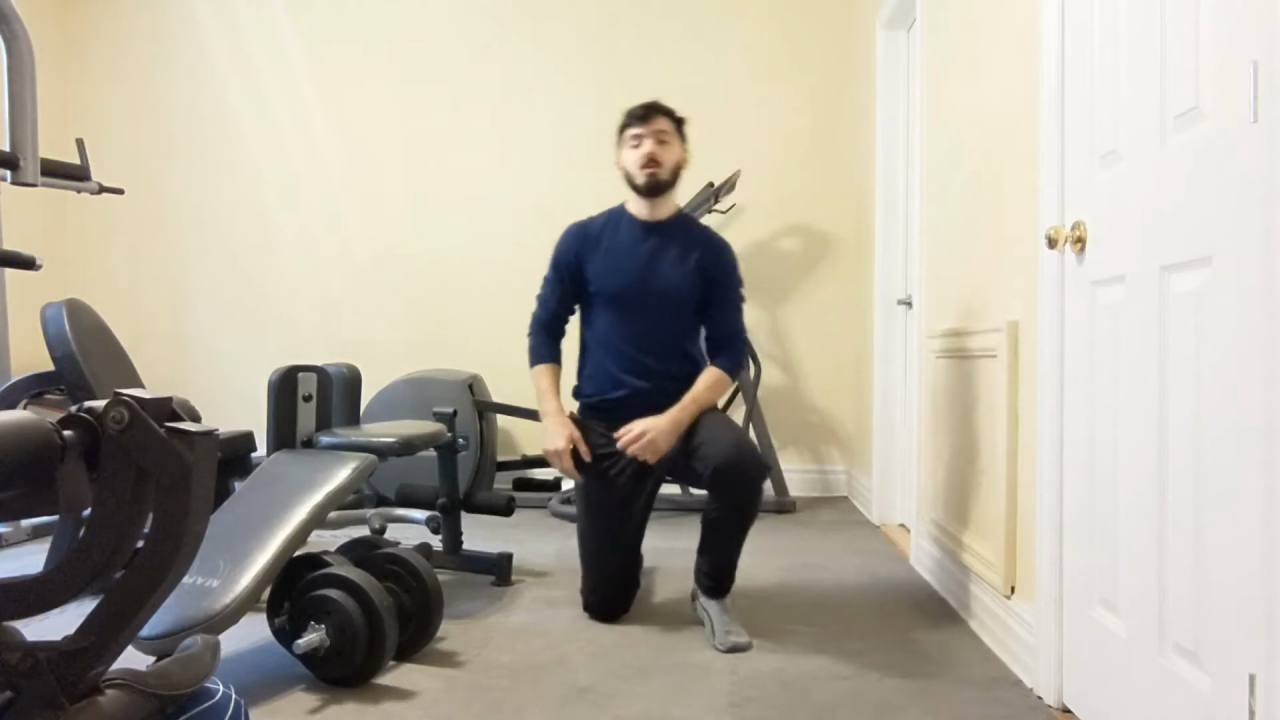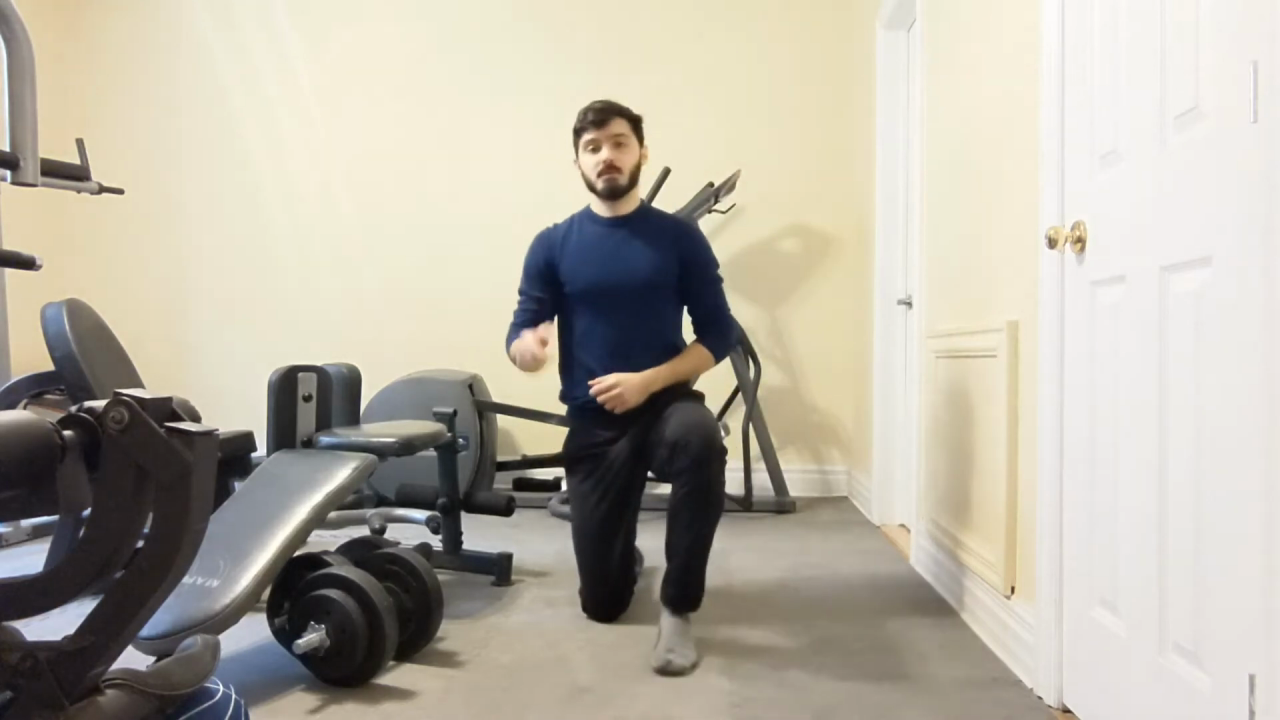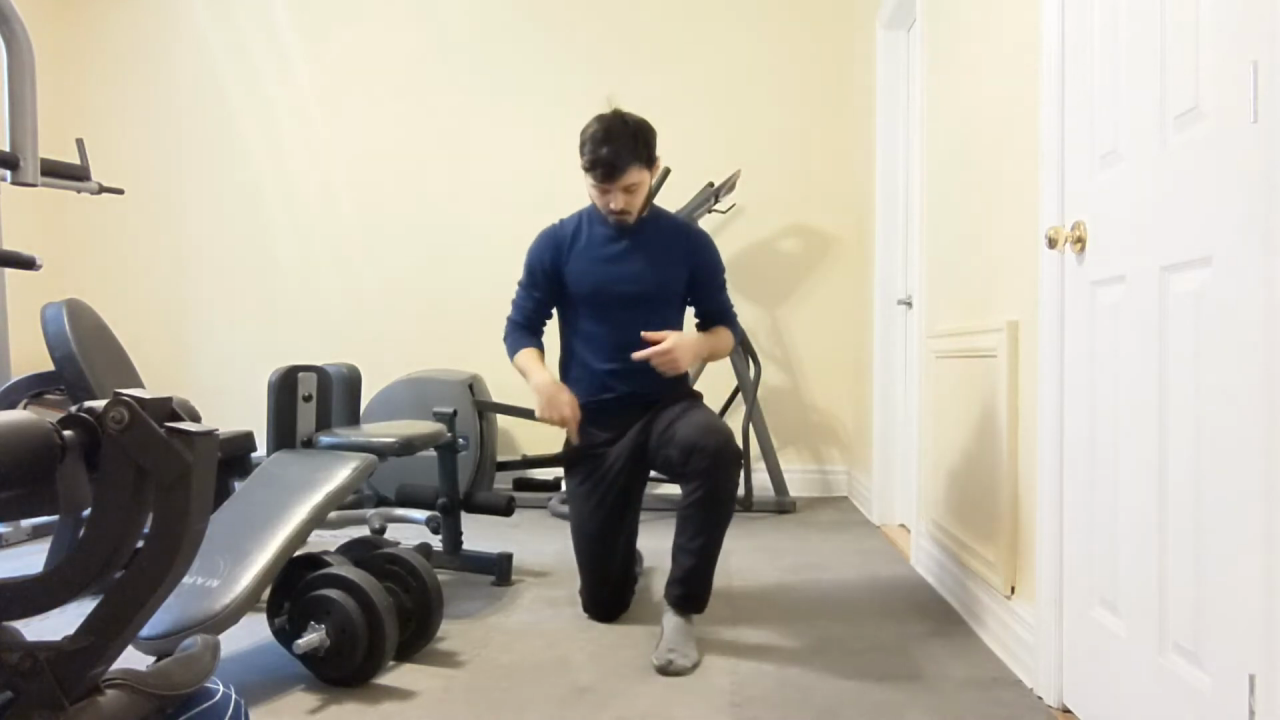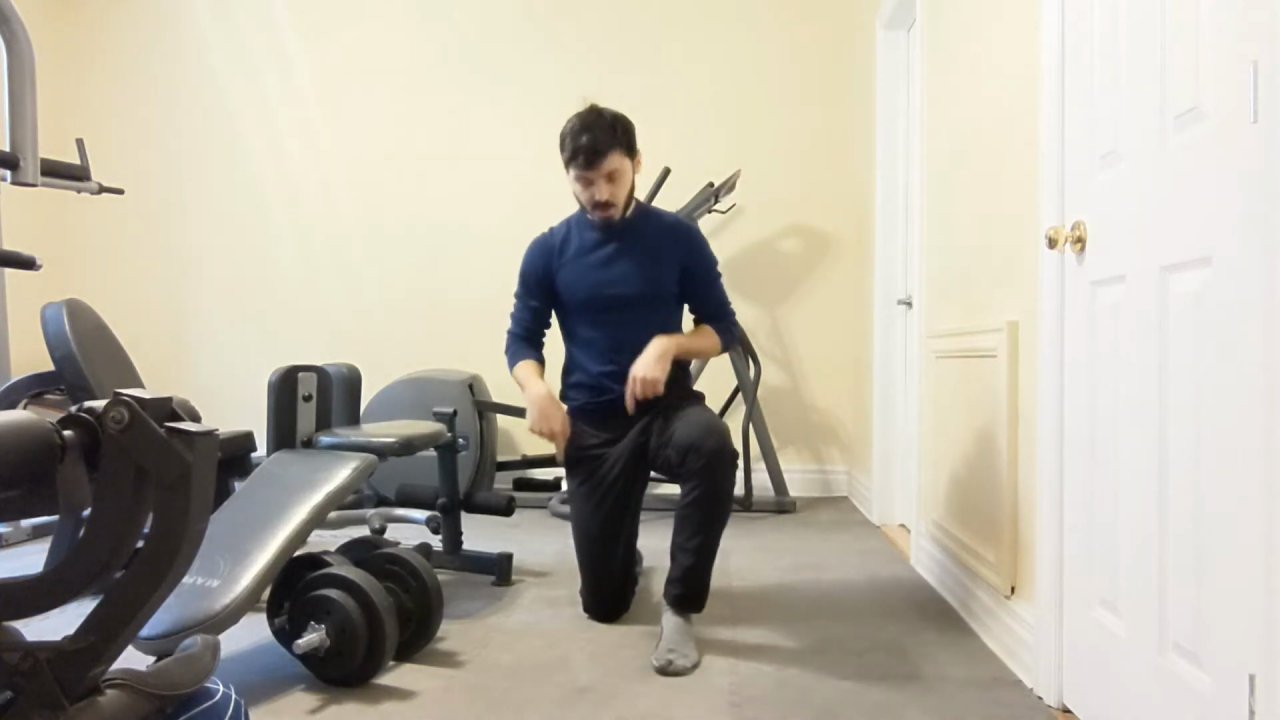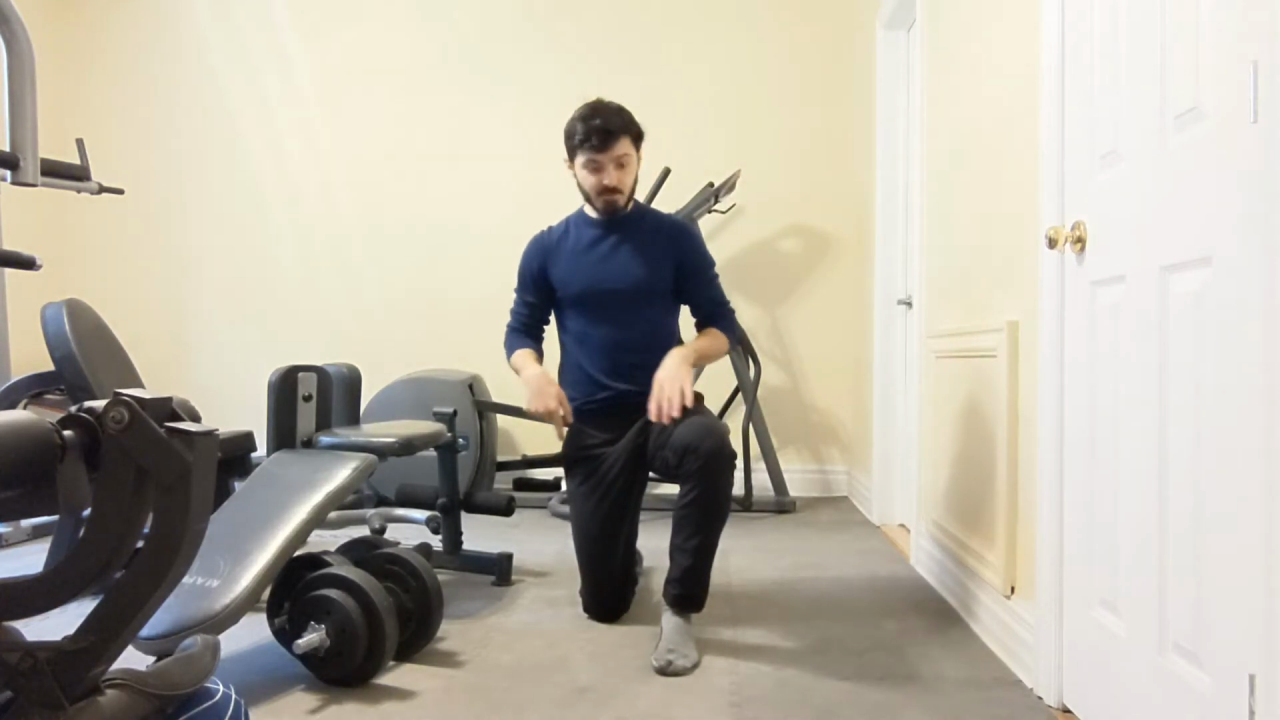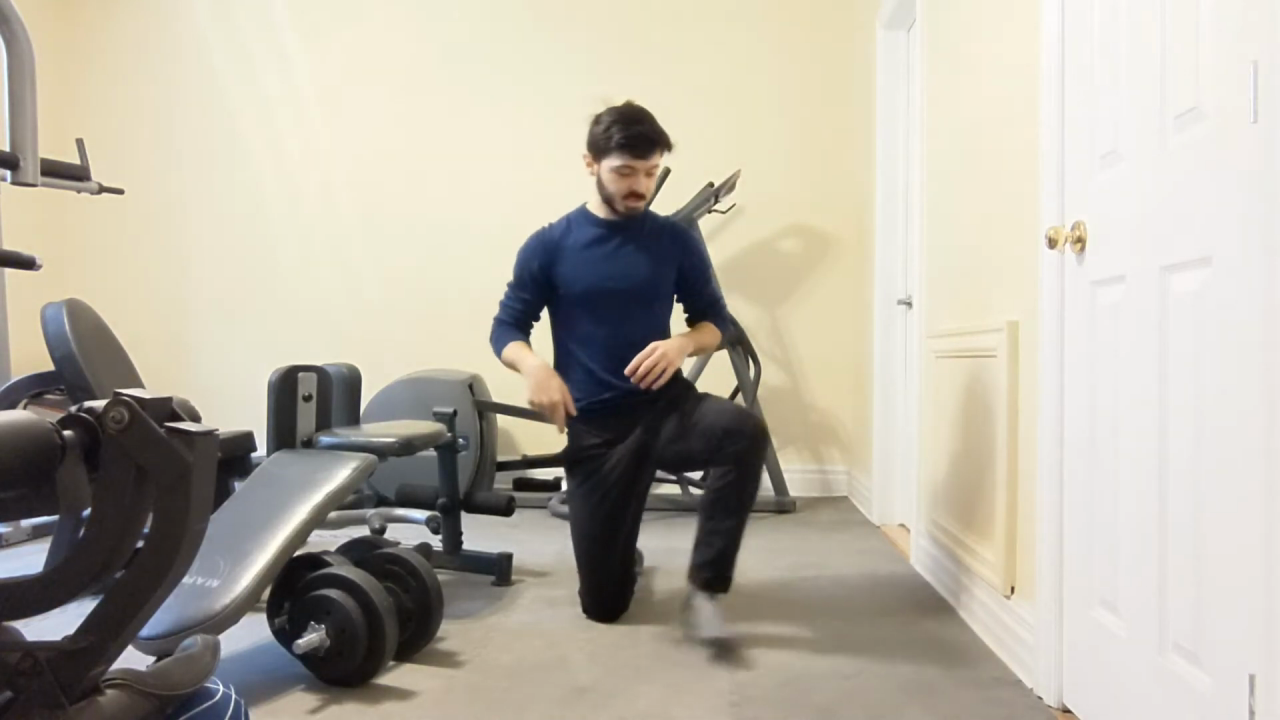
dt=0.5s
person 1, frame 1
left shoulder: (709, 251)
right shoulder: (583, 241)
left elbow: (729, 355)
right elbow: (544, 333)
left wrist: (674, 421)
right wrist: (553, 418)
left hip: (682, 412)
right hip: (603, 423)
left knee: (741, 462)
right knee: (605, 603)
left ankle: (710, 592)
right ankle: (627, 557)
person 1, frame 2
left shoulder: (680, 238)
right shoulder: (553, 245)
left elbow: (718, 335)
right elbow: (521, 333)
left wrist: (648, 381)
right wrist: (528, 344)
left hip: (664, 400)
right hip: (593, 422)
left knee: (700, 443)
right knee: (601, 603)
left ankle: (677, 610)
right ankle: (628, 556)
person 1, frame 3
left shoulder: (688, 242)
right shoulder: (556, 244)
left elbow: (726, 327)
right elbow: (520, 326)
left wrist: (695, 345)
right wrist: (542, 379)
left hip: (666, 405)
right hip: (593, 421)
left knee: (717, 447)
right knee: (602, 602)
left ankle: (681, 609)
right ankle: (627, 557)
person 1, frame 4
left shoulder: (679, 237)
right shoulder: (548, 251)
left elbow: (724, 329)
right elbow: (522, 336)
left wrist: (669, 346)
right wrist: (535, 390)
left hip: (669, 407)
right hip: (592, 425)
left knee: (713, 447)
right knee: (603, 602)
left ankle: (679, 609)
right ankle: (627, 557)
person 1, frame 5
left shoulder: (675, 237)
right shoulder: (548, 249)
left elbow: (723, 326)
right elbow: (521, 330)
left wrist: (682, 356)
right wrist: (533, 373)
left hip: (662, 409)
right hip: (592, 424)
left knee: (711, 448)
right knee: (603, 603)
left ankle: (679, 609)
right ankle: (626, 557)
person 1, frame 6
left shoulder: (676, 240)
right shoulder: (549, 246)
left elbow: (715, 320)
right elbow: (508, 331)
left wrist: (682, 344)
right wrist: (534, 367)
left hip: (666, 404)
right hip: (596, 427)
left knee: (743, 430)
right knee: (603, 602)
left ankle: (704, 592)
right ankle: (624, 555)
